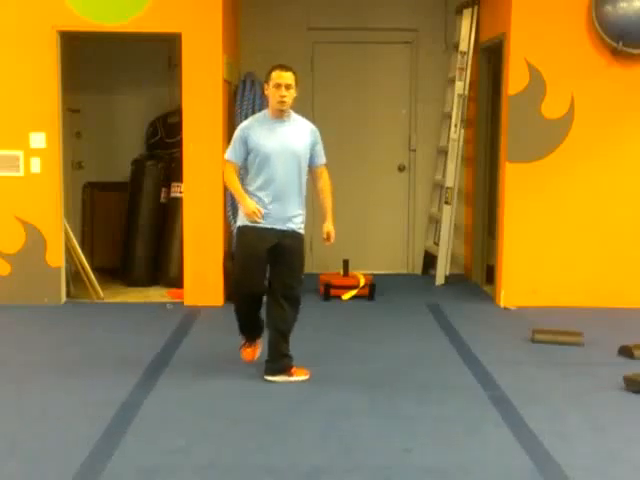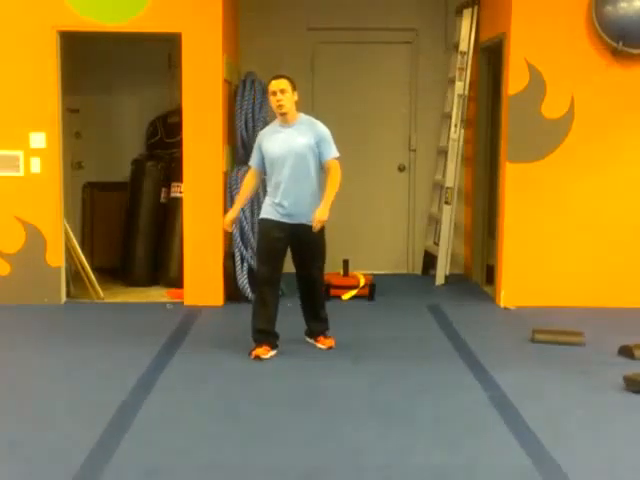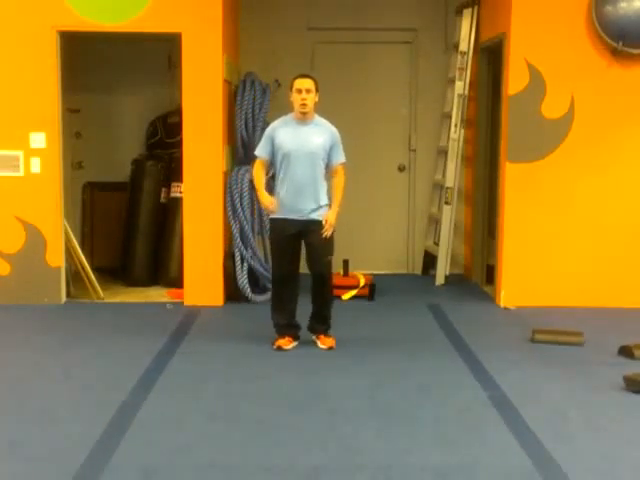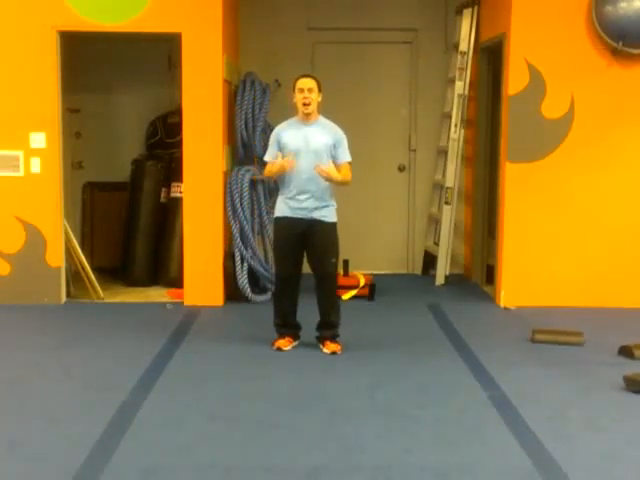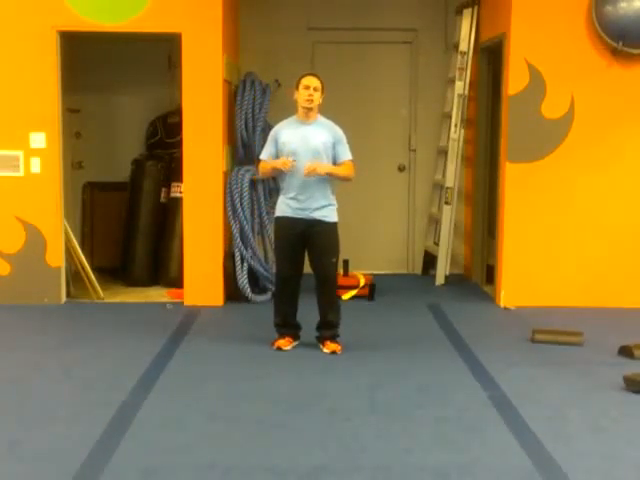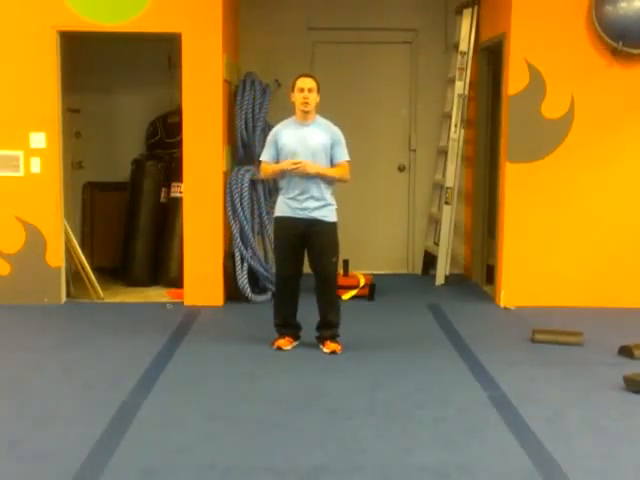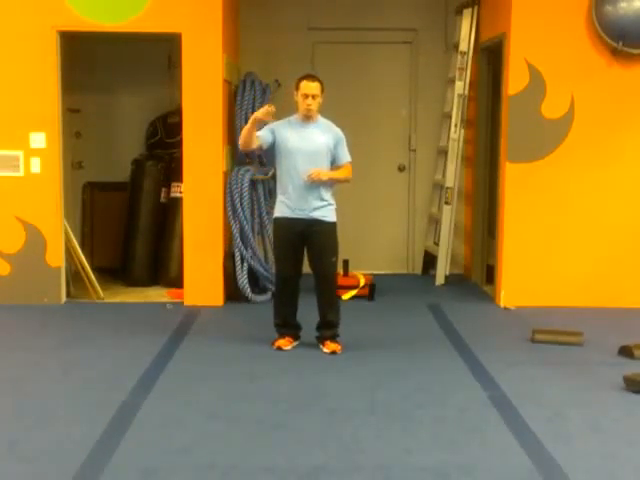
dt=0.7s
person 1, frame 1
left shoulder: (308, 130)
right shoulder: (248, 129)
left elbow: (321, 175)
right elbow: (230, 171)
left wrist: (328, 218)
right wrist: (244, 201)
left hip: (291, 226)
right hip: (253, 224)
left knee: (286, 295)
right knee: (247, 289)
left ankle: (279, 363)
right ankle: (251, 336)
person 1, frame 2
left shoulder: (316, 130)
right shoulder: (265, 136)
left elbow: (334, 171)
right elbow: (254, 175)
left wrist: (325, 206)
right wrist: (235, 209)
left hip: (308, 219)
right hip: (273, 217)
left knee: (312, 279)
right knee: (266, 279)
left ankle: (318, 330)
right ankle: (265, 340)
person 1, frame 3
left shoulder: (329, 132)
right shoulder: (275, 129)
left elbow: (338, 174)
right elbow: (259, 166)
left wrist: (334, 210)
right wrist: (262, 194)
left hip: (318, 216)
right hip: (283, 216)
left knee: (322, 274)
right knee: (284, 275)
left ankle: (321, 329)
right ankle: (286, 331)
person 1, frame 4
left shoulder: (334, 132)
right shoulder: (281, 132)
left elbow: (346, 174)
right elbow: (268, 173)
left wrist: (334, 175)
right wrist: (275, 169)
left hip: (323, 216)
right hip: (287, 215)
left knee: (327, 276)
right knee: (285, 276)
left ankle: (328, 334)
right ankle: (287, 332)
person 1, frame 5
left shoulder: (333, 132)
right shoulder: (279, 131)
left elbow: (349, 172)
right elbow: (262, 170)
left wrist: (326, 168)
right wrist: (277, 164)
left hip: (323, 216)
right hip: (288, 215)
left knee: (326, 276)
right knee: (286, 276)
left ankle: (328, 335)
right ankle: (286, 332)
person 1, frame 6
left shoulder: (331, 132)
right shoulder: (279, 132)
left elbow: (344, 173)
right elbow: (264, 171)
left wrist: (316, 169)
right wrist: (283, 166)
left hip: (322, 216)
right hip: (287, 215)
left knee: (326, 277)
right knee: (286, 276)
left ankle: (328, 334)
right ankle: (287, 331)
person 1, frame 7
left shoulder: (333, 133)
right shoulder: (279, 128)
left elbow: (347, 172)
right elbow: (245, 145)
left wrist: (328, 174)
right wrist: (254, 121)
left hip: (322, 217)
right hip: (287, 216)
left knee: (326, 276)
right knee: (286, 276)
left ankle: (328, 334)
right ankle: (287, 332)
